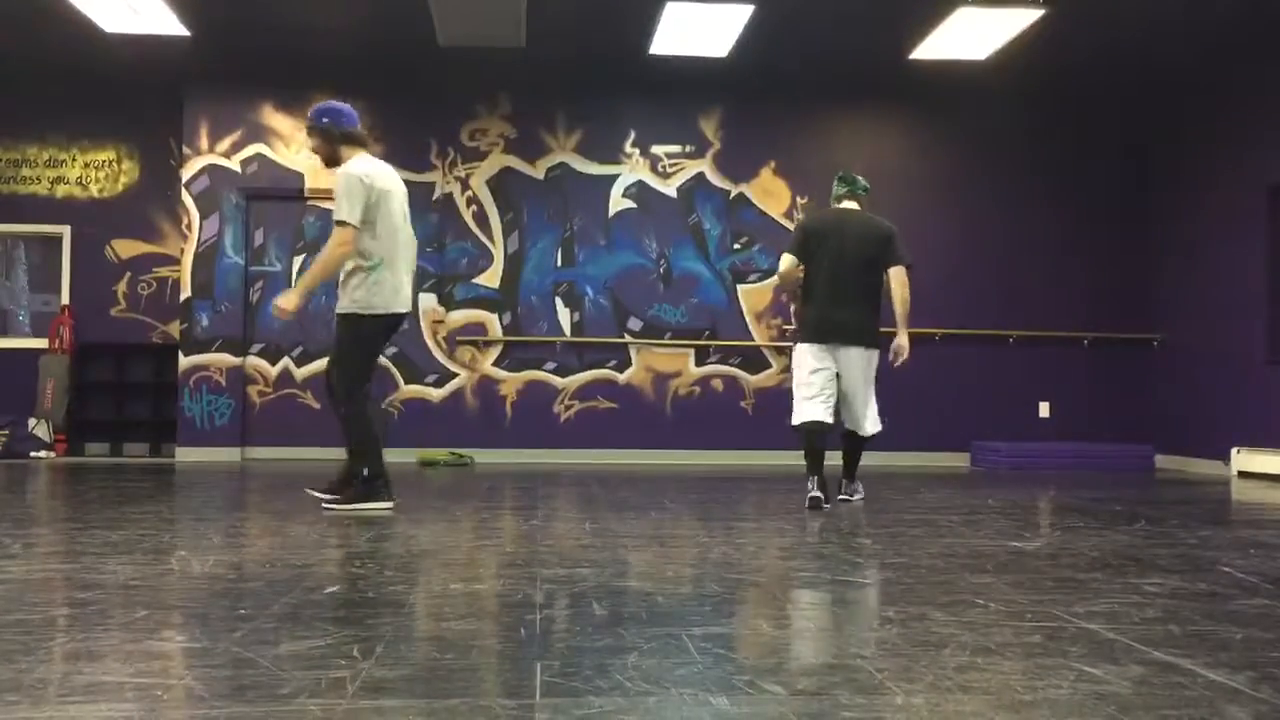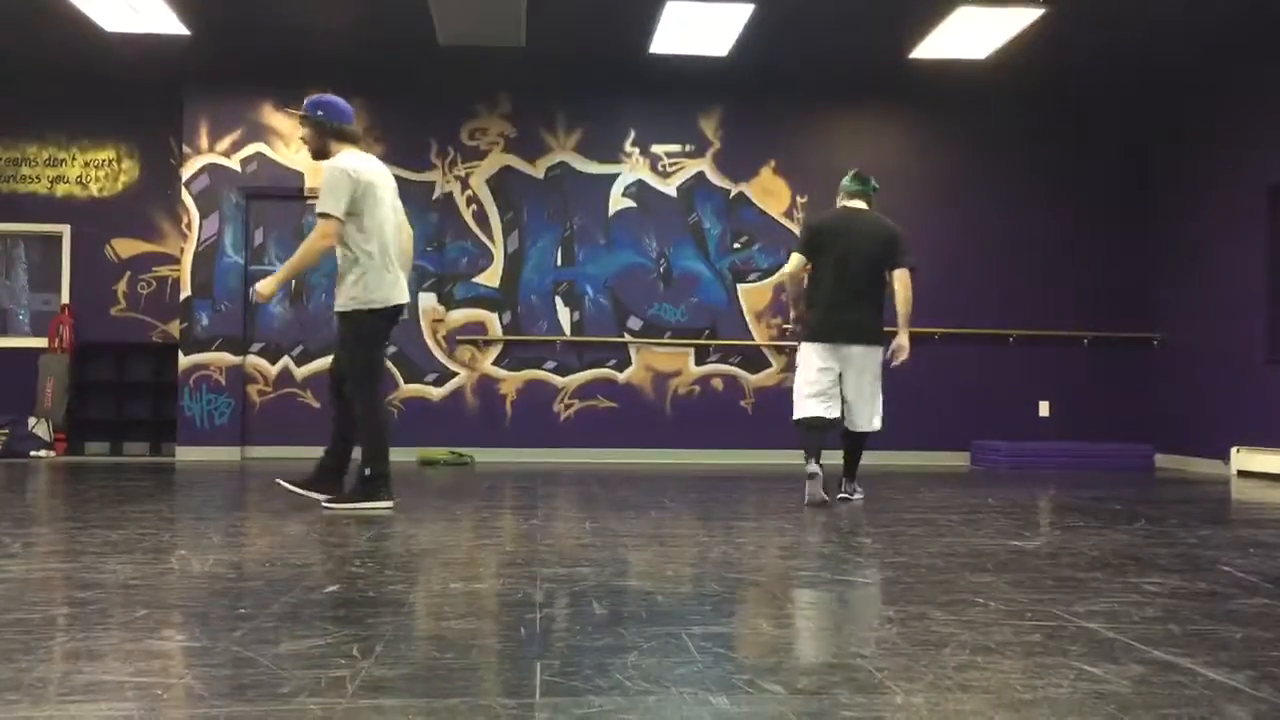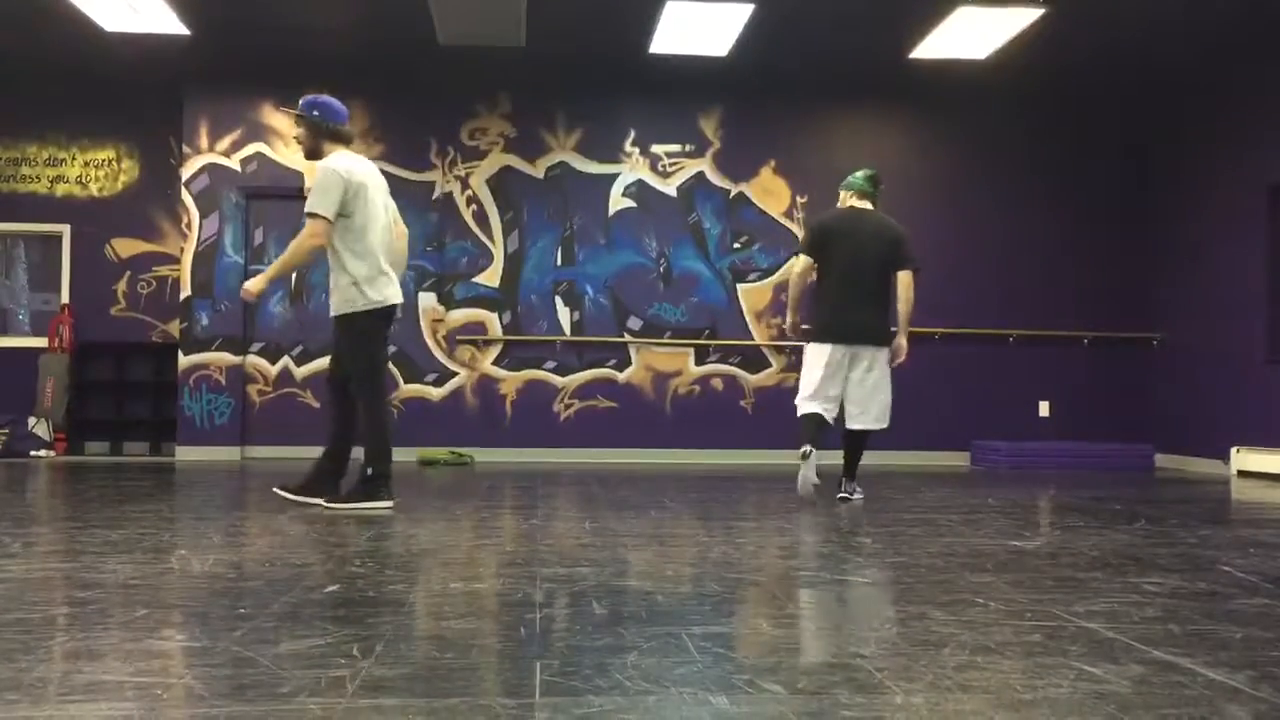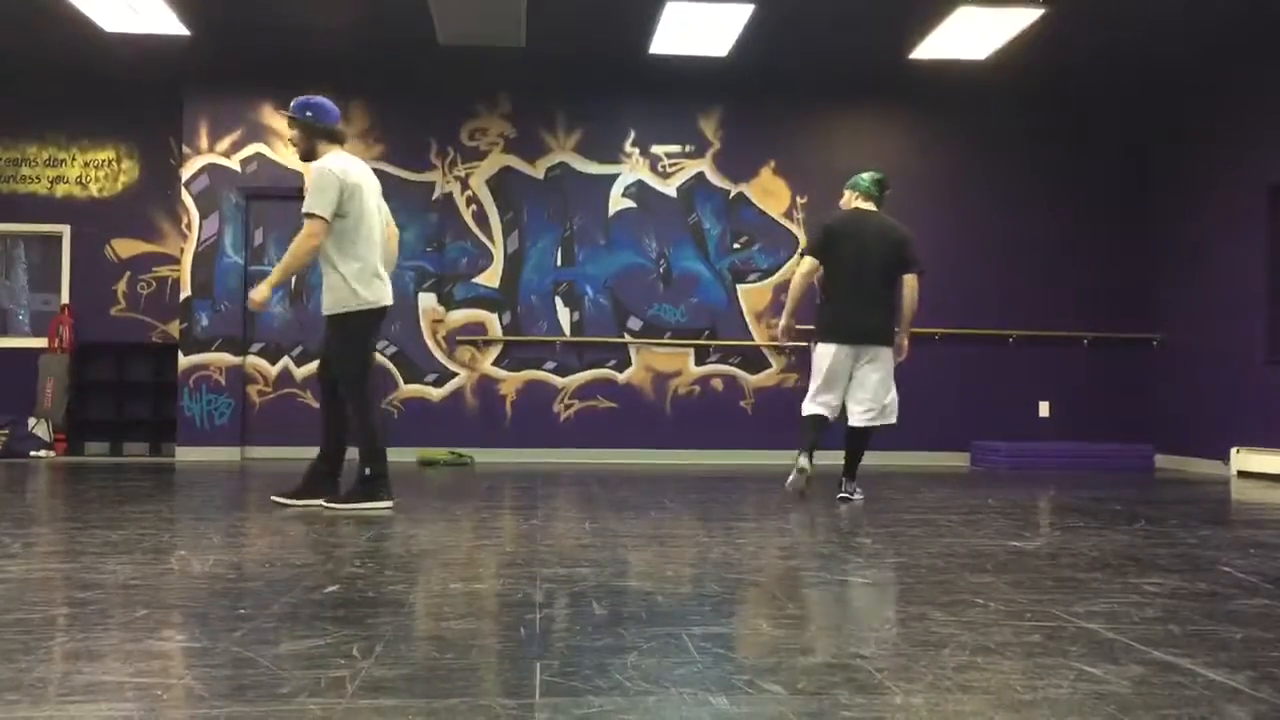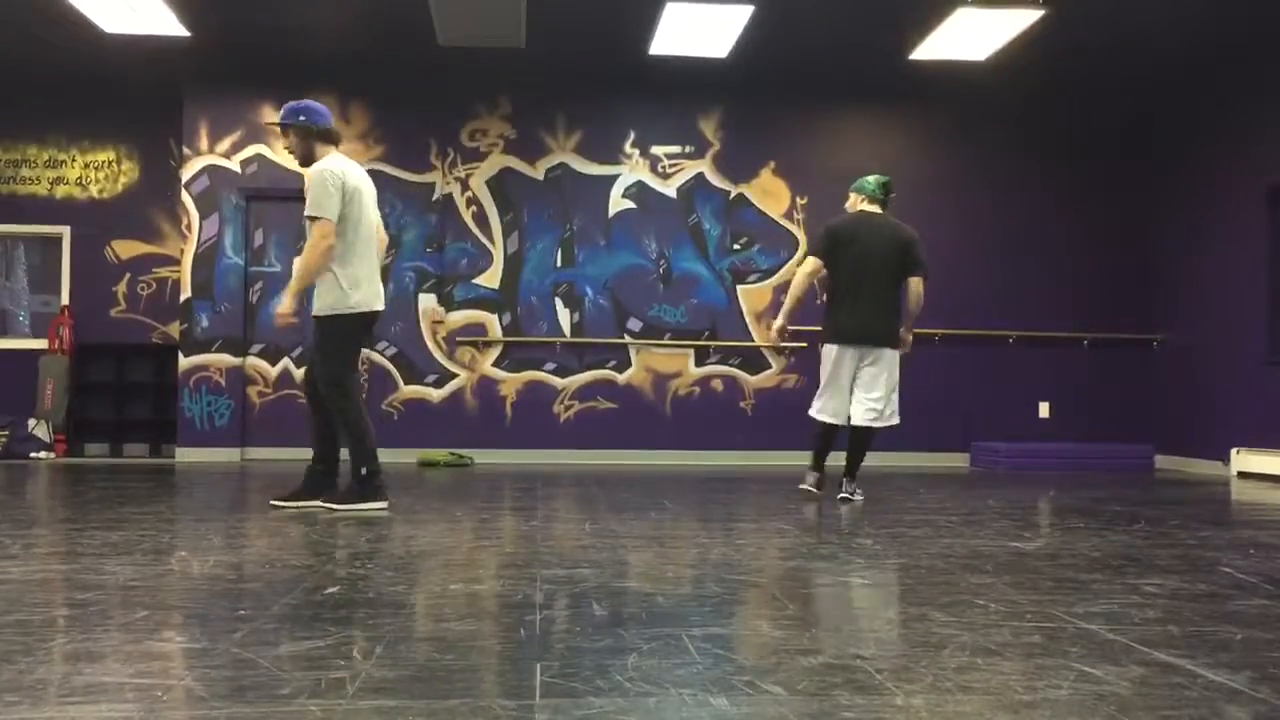
dt=0.1s
person 1, frame 1
left shoulder: (353, 174)
right shoulder: (386, 172)
left elbow: (343, 245)
right elbow: (405, 240)
left wrist: (298, 292)
left hip: (367, 303)
right hip: (390, 299)
left knee: (347, 390)
right knee: (345, 385)
left ankle: (373, 485)
right ankle: (357, 476)
person 1, frame 2
left shoulder: (340, 168)
right shoulder: (374, 167)
left elbow: (325, 236)
right elbow: (405, 232)
left wrist: (277, 280)
right wrist: (402, 279)
left hip: (366, 298)
right hip: (386, 294)
left knee: (362, 388)
right knee: (345, 383)
left ankle: (375, 485)
right ankle: (330, 477)
person 1, frame 3
left shoulder: (332, 169)
right shoulder: (367, 168)
left elbow: (314, 235)
right elbow: (400, 231)
left wrist: (266, 278)
right wrist: (393, 279)
left hip: (361, 300)
right hip: (378, 294)
left knee: (366, 391)
right knee: (343, 385)
left ankle: (376, 484)
right ankle: (325, 480)
person 1, frame 4
left shoulder: (326, 169)
right shoulder: (360, 169)
left elbow: (312, 236)
right elbow: (391, 233)
left wrist: (269, 285)
right wrist: (380, 278)
left hip: (352, 300)
right hip: (368, 295)
left knee: (355, 391)
right knee: (332, 387)
left ankle: (374, 486)
right ankle: (322, 482)
person 1, frame 5
left shoulder: (324, 172)
right shoulder: (355, 171)
left elbow: (321, 239)
right elbow: (380, 238)
left wrist: (290, 295)
left hip: (342, 305)
right hip: (358, 300)
left knee: (338, 391)
right knee: (320, 389)
left ankle: (369, 485)
right ankle: (321, 483)
person 2, frame 1
left shoulder: (811, 225)
right shoulder: (882, 230)
left elbow: (785, 271)
right elbow: (898, 280)
left wrist: (801, 303)
right wrist: (902, 333)
left hip: (815, 331)
right hip: (861, 334)
left knee: (812, 407)
right knee: (858, 413)
left ankle: (817, 482)
right ankle: (849, 482)
person 2, frame 2
left shoulder: (818, 223)
right shoulder: (888, 231)
left elbow: (793, 270)
right elbow: (901, 282)
left wrist: (797, 306)
right wrist: (903, 333)
left hip: (819, 330)
right hip: (865, 334)
left knee: (815, 404)
right knee: (860, 411)
left ankle: (813, 465)
right ankle: (849, 483)
person 2, frame 3
left shoulder: (826, 224)
right shoulder: (894, 232)
left elbow: (800, 271)
right elbow: (905, 285)
left wrist: (792, 314)
right wrist: (902, 334)
left hip: (827, 331)
right hip: (872, 335)
left knee: (815, 400)
right knee: (861, 410)
left ankle: (807, 453)
right ankle: (848, 481)
person 2, frame 4
left shoulder: (832, 226)
right shoulder: (899, 234)
left elbow: (805, 272)
right elbow: (910, 287)
left wrist: (787, 316)
right wrist: (903, 333)
left hip: (833, 331)
right hip: (877, 334)
left knee: (822, 400)
right knee: (864, 409)
left ankle: (805, 457)
right ankle: (848, 481)
person 2, frame 5
left shoulder: (837, 229)
right shoulder: (905, 236)
left elbow: (807, 271)
right elbow: (917, 291)
left wrist: (783, 316)
right wrist: (908, 329)
left hip: (839, 332)
right hip: (882, 336)
left knee: (831, 405)
right knee: (868, 409)
left ankle: (815, 473)
right ankle: (849, 481)
